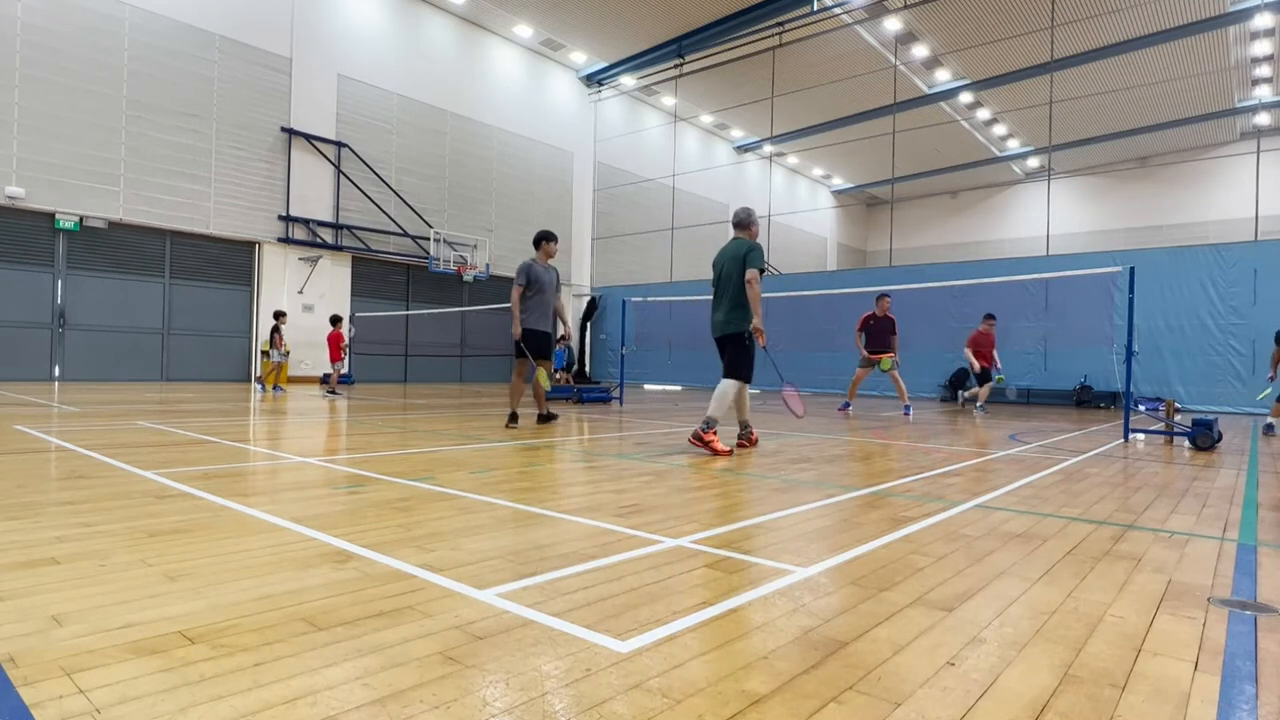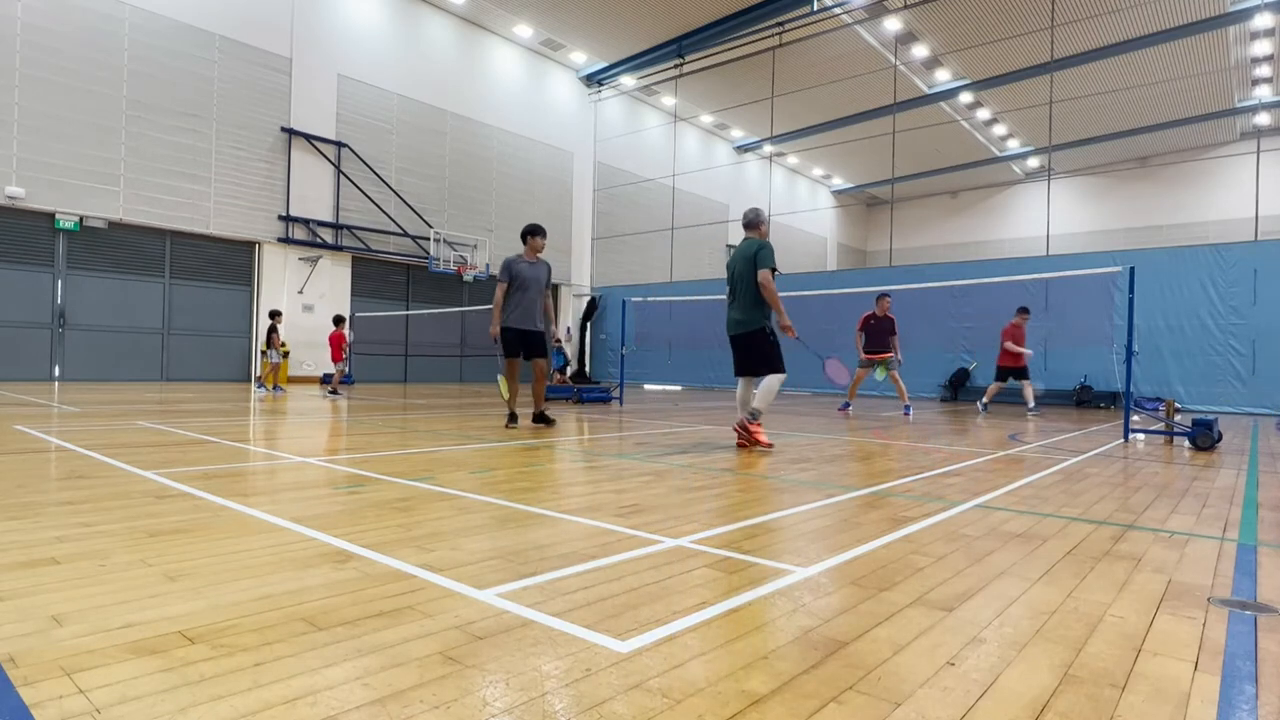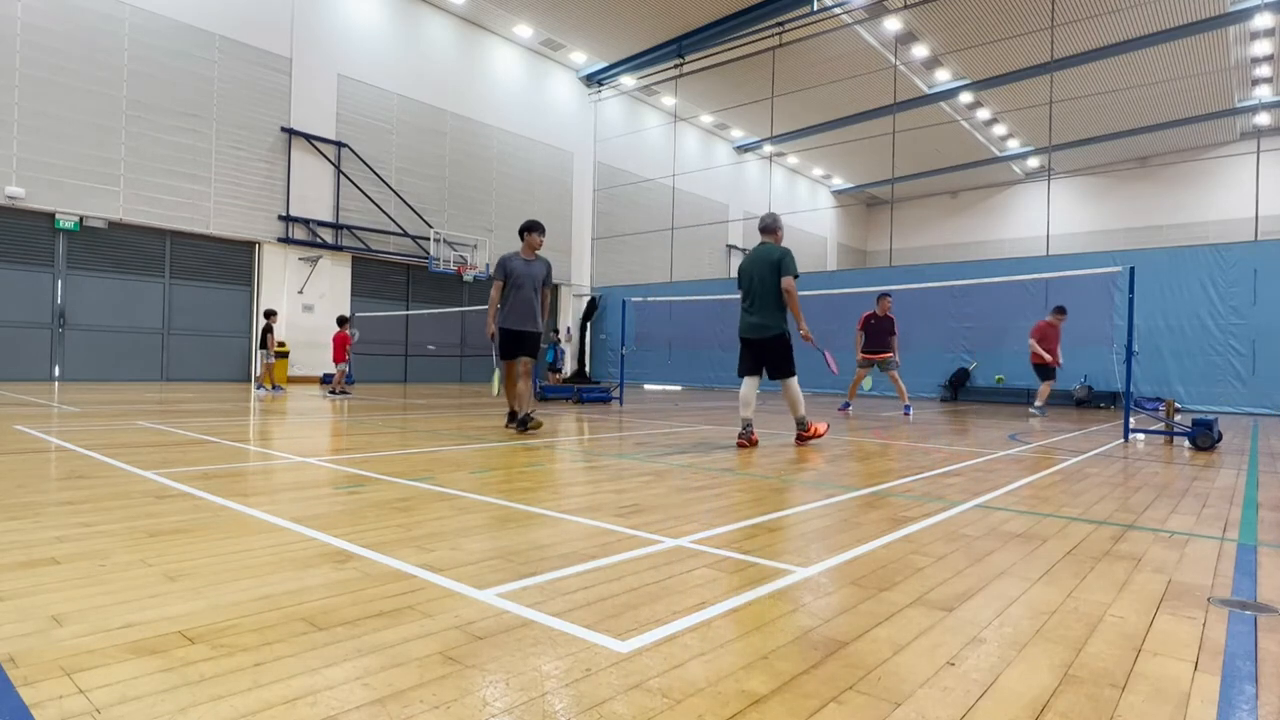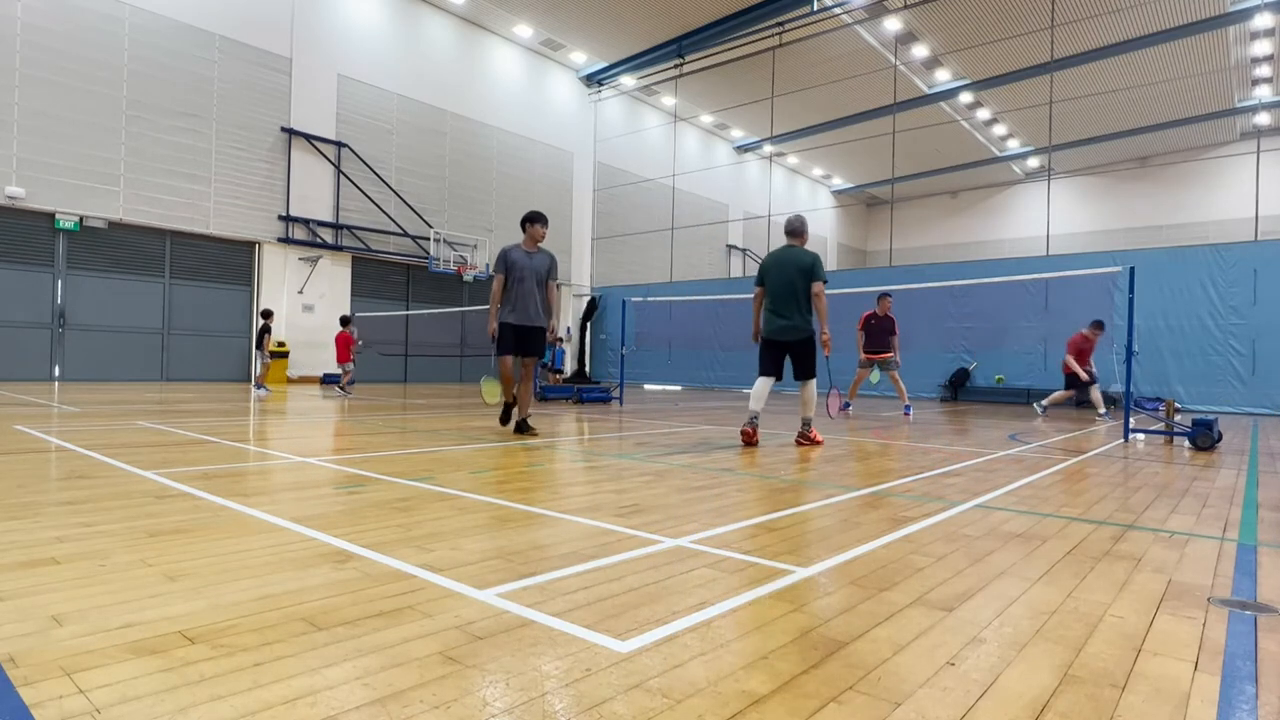
dt=0.3s
person 1, frame 1
left shoulder: (722, 253)
right shoulder: (752, 248)
right elbow: (751, 280)
right wrist: (757, 317)
left hip: (720, 325)
right hip: (739, 325)
left knee: (736, 378)
right knee: (736, 379)
left ankle: (745, 431)
right ankle: (706, 431)
person 1, frame 2
left shoulder: (734, 255)
right shoulder: (762, 247)
right elbow: (764, 281)
right wrist: (782, 315)
left hip: (734, 324)
right hip: (756, 323)
left knee: (745, 377)
right knee: (776, 373)
left ankle: (747, 431)
right ankle: (751, 421)
person 1, frame 3
left shoulder: (747, 259)
right shoulder: (783, 254)
right elbow: (788, 288)
right wrist: (801, 323)
left hip: (747, 330)
right hip: (775, 329)
left knee: (749, 379)
right knee: (788, 378)
left ankle: (746, 431)
right ankle: (804, 429)
person 1, frame 4
left shoulder: (769, 259)
right shoulder: (811, 259)
left elbow: (758, 295)
right elbow: (817, 293)
left wrist: (756, 326)
right wrist: (824, 328)
left hip: (771, 332)
right hip: (801, 332)
left knee: (765, 377)
right knee: (808, 380)
left ankle: (751, 422)
right ankle: (806, 431)
person 2, frame 1
left shoulder: (553, 272)
right shoulder: (527, 266)
left elbow: (557, 301)
right elbow: (515, 296)
left wrist: (565, 324)
right wrist: (516, 323)
left hip: (546, 329)
right hip: (527, 327)
left knee: (543, 371)
right knee: (521, 370)
left ankle: (543, 413)
right ankle: (513, 414)
person 2, frame 2
left shoulder: (545, 267)
right shoulder: (511, 263)
left elbow: (547, 298)
right elbow: (499, 294)
left wrist: (552, 323)
right wrist: (495, 322)
left hip: (537, 327)
right hip: (512, 326)
left knee: (542, 369)
right knee: (512, 370)
left ankle: (539, 412)
right ankle: (512, 413)
person 2, frame 3
left shoulder: (545, 265)
right shoulder: (506, 261)
right elbow: (495, 292)
left wrist: (544, 323)
right wrist: (490, 321)
left hip: (532, 328)
right hip: (507, 326)
left knee: (526, 370)
right knee: (510, 372)
left ankle: (524, 417)
right ankle: (512, 411)
person 2, frame 4
left shoulder: (548, 258)
right shoulder: (507, 253)
left elbow: (552, 290)
right elbow: (497, 287)
left wrist: (553, 318)
right wrist: (492, 318)
left hip: (536, 323)
right hip: (509, 320)
left knee: (528, 371)
right knee: (506, 368)
left ankle: (522, 420)
right ankle: (509, 401)
